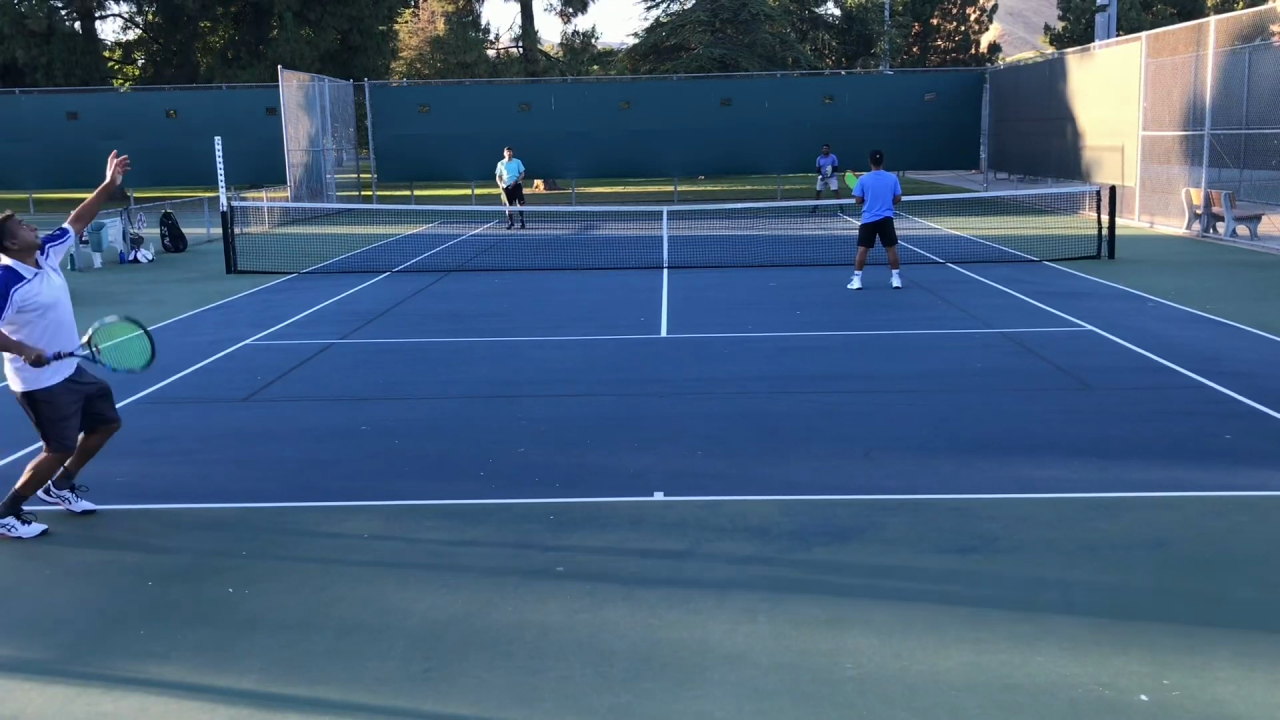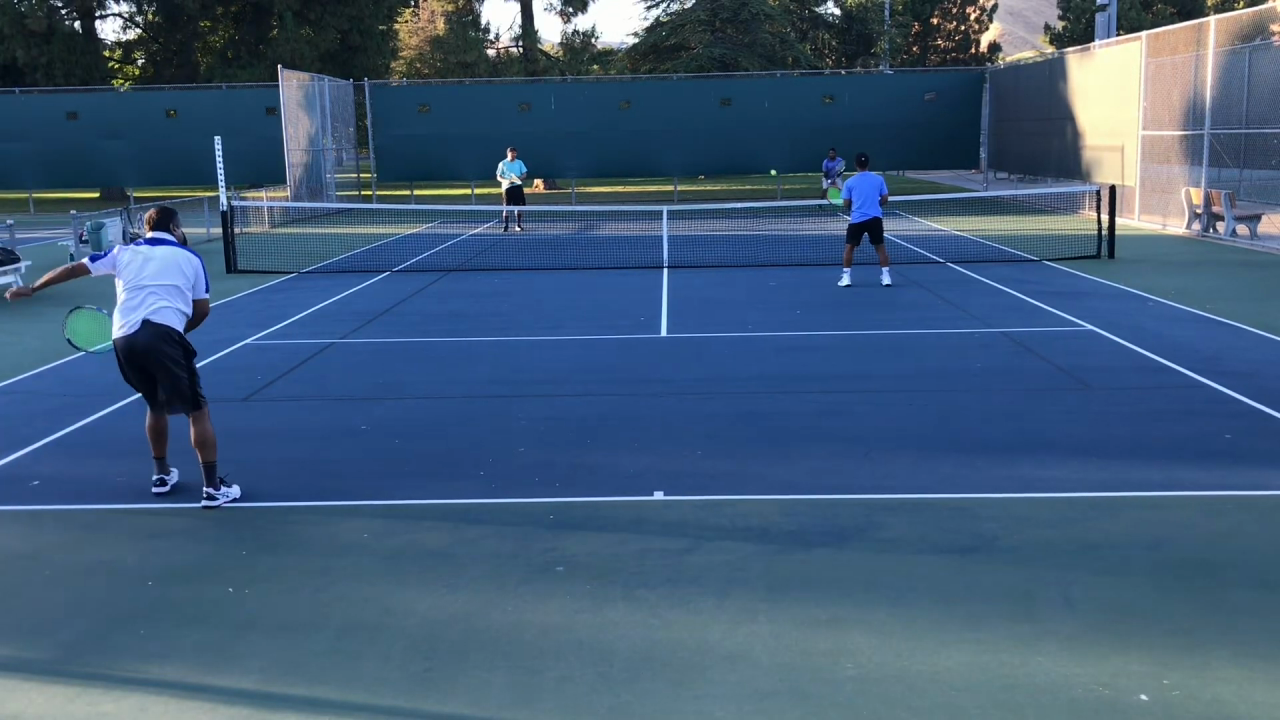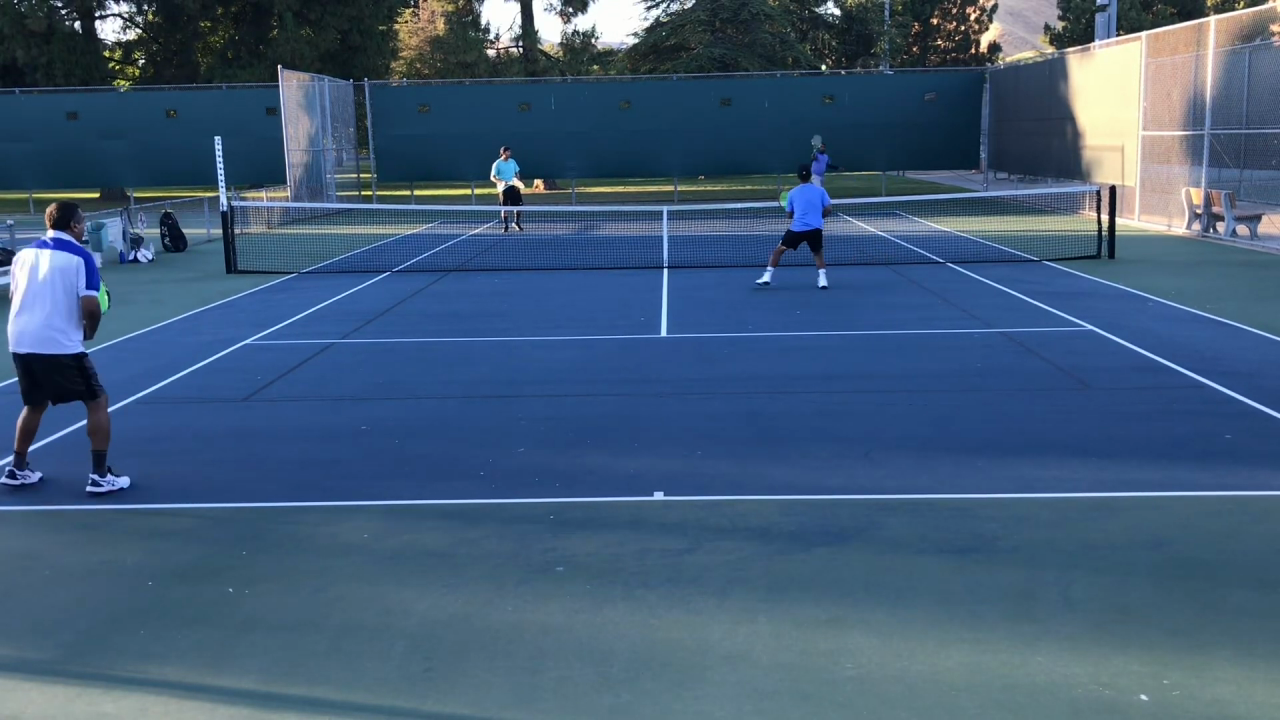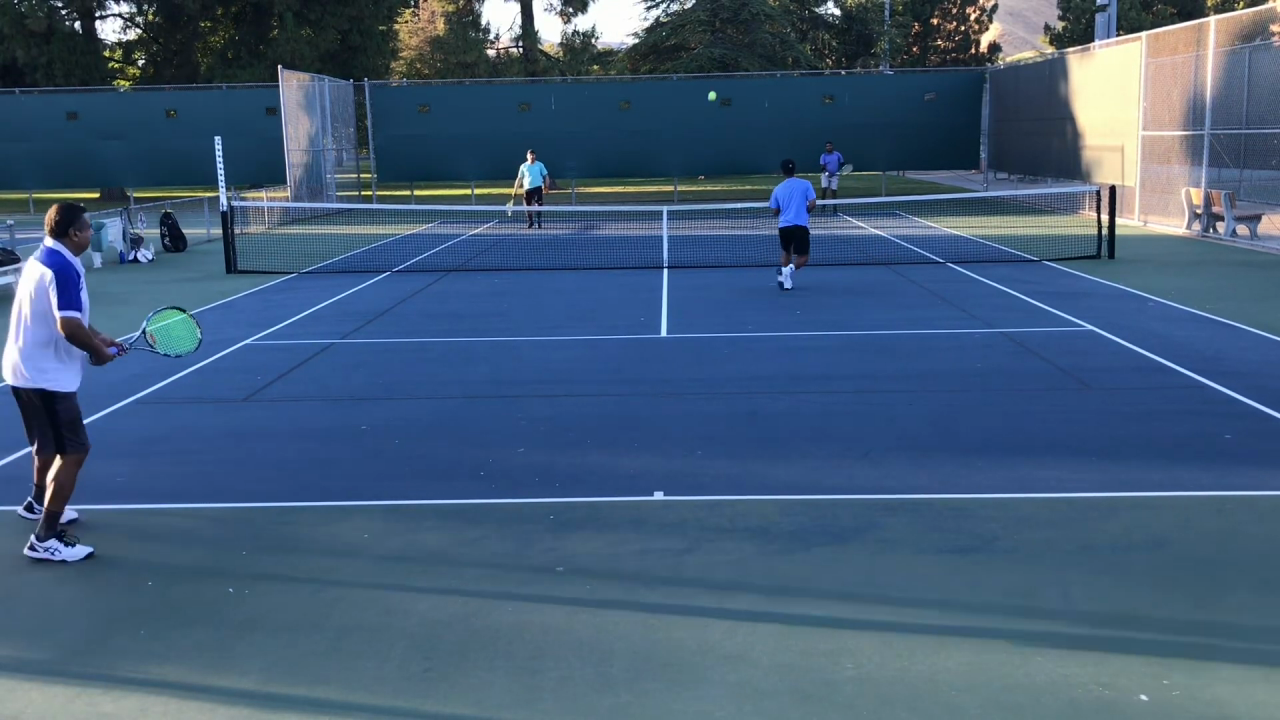
dt=1s
person 1, frame 1
left shoulder: (46, 255)
left elbow: (78, 219)
left wrist: (112, 183)
left hip: (70, 369)
right hip: (41, 382)
left knee: (106, 423)
right knee: (60, 450)
left ankle: (60, 486)
person 1, frame 2
left shoulder: (122, 253)
right shoulder: (190, 258)
left elbow: (71, 270)
right elbow: (202, 310)
left wrist: (31, 289)
left hip: (125, 340)
right hip: (163, 335)
left knee: (158, 404)
right knee: (197, 410)
left ankle: (162, 474)
right ankle: (213, 487)
person 1, frame 3
left shoulder: (24, 254)
right shoulder: (80, 257)
right elbow: (90, 307)
right wrist: (91, 329)
right hip: (59, 347)
left knee: (35, 404)
right knee: (97, 401)
right ankle: (100, 475)
person 1, frame 4
left shoulder: (47, 260)
right shoulder: (63, 270)
right elbow: (70, 329)
left wrist: (98, 338)
right wrist: (98, 351)
left hip: (38, 371)
right hip: (45, 376)
left knee: (55, 445)
right knee: (73, 453)
left ankle: (38, 503)
right ankle: (44, 538)
